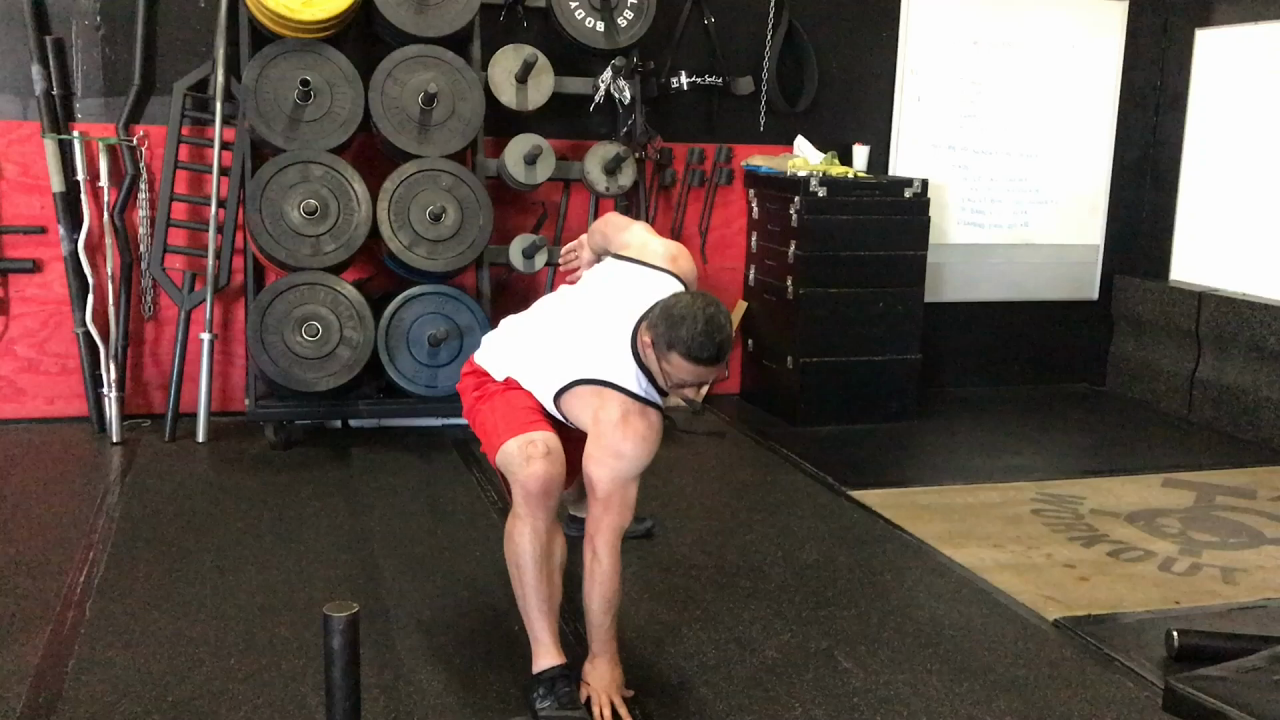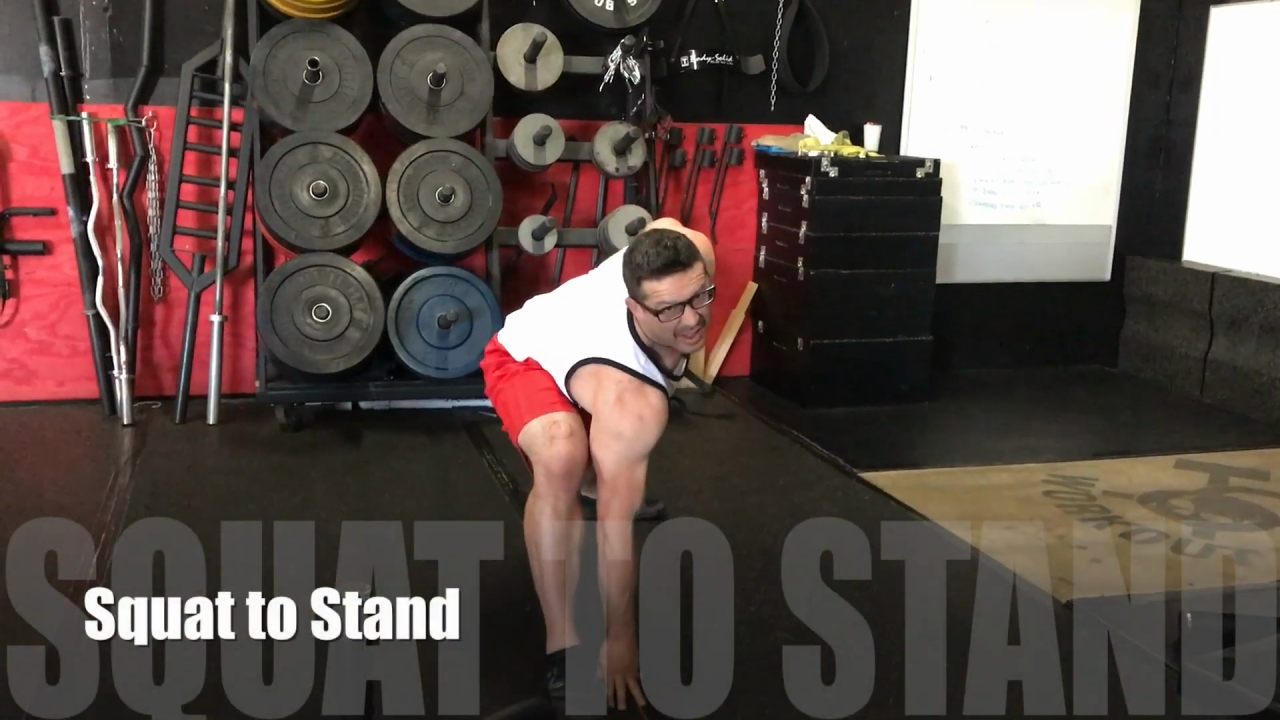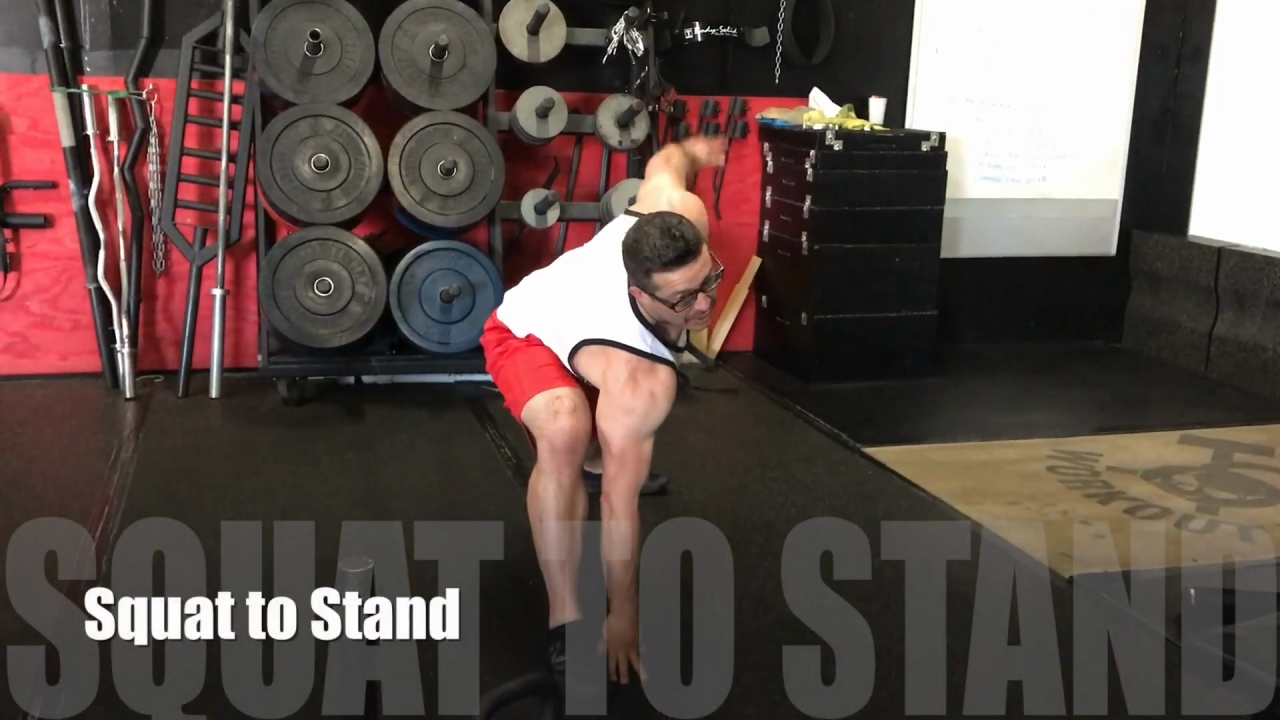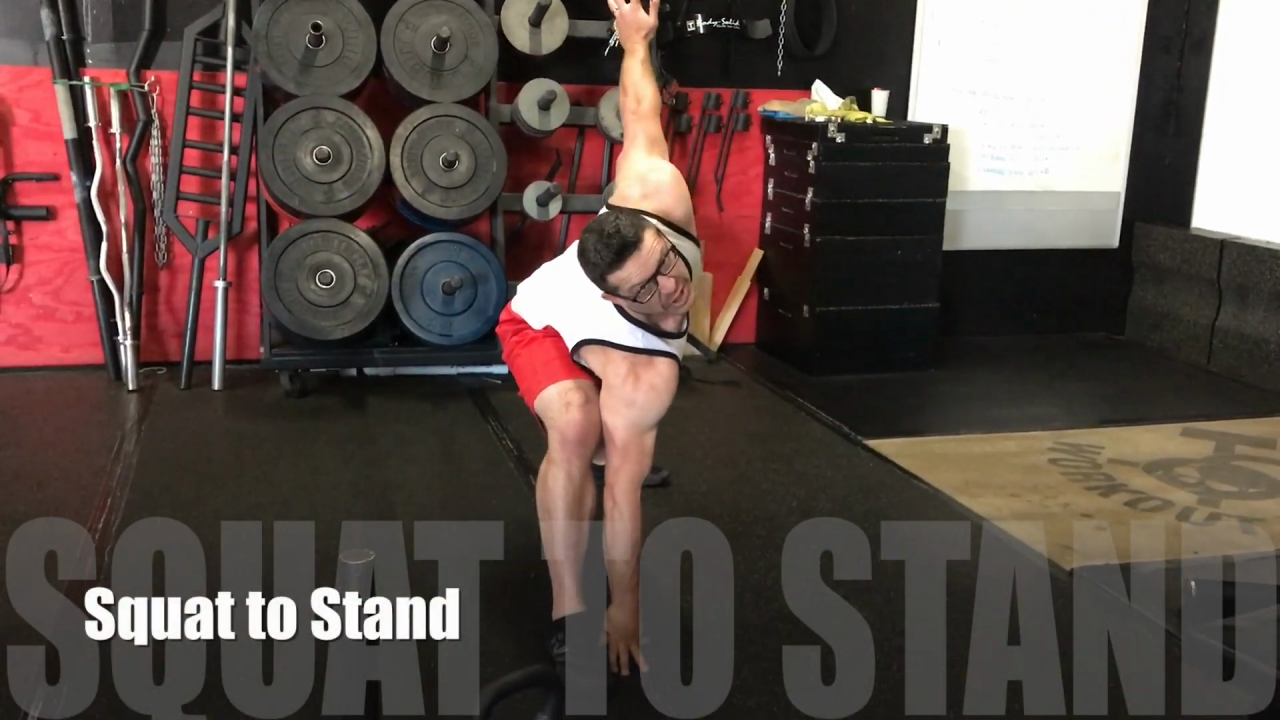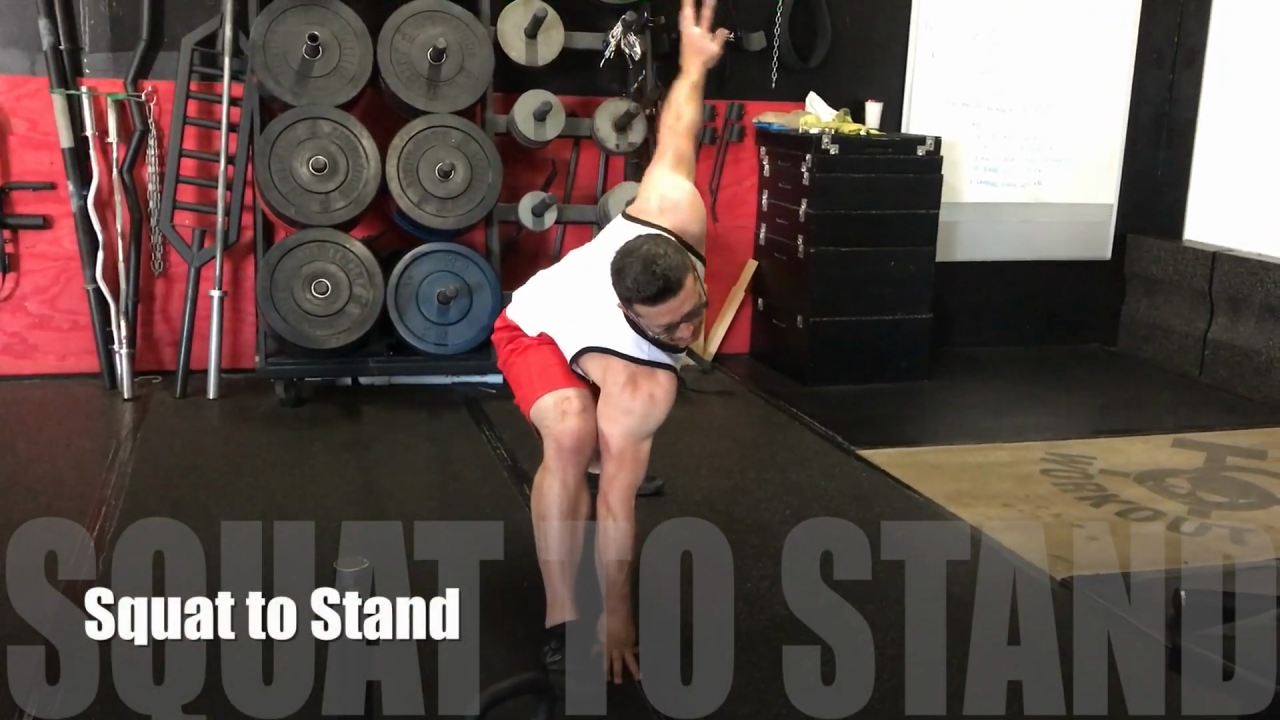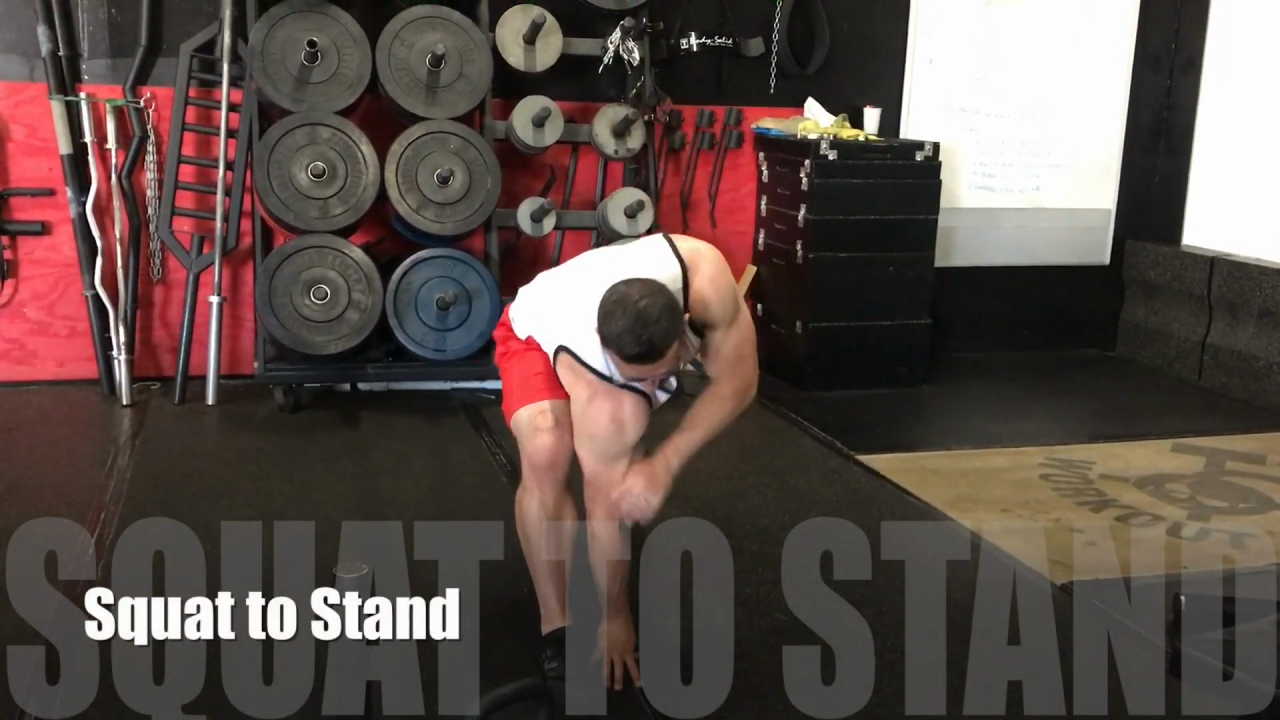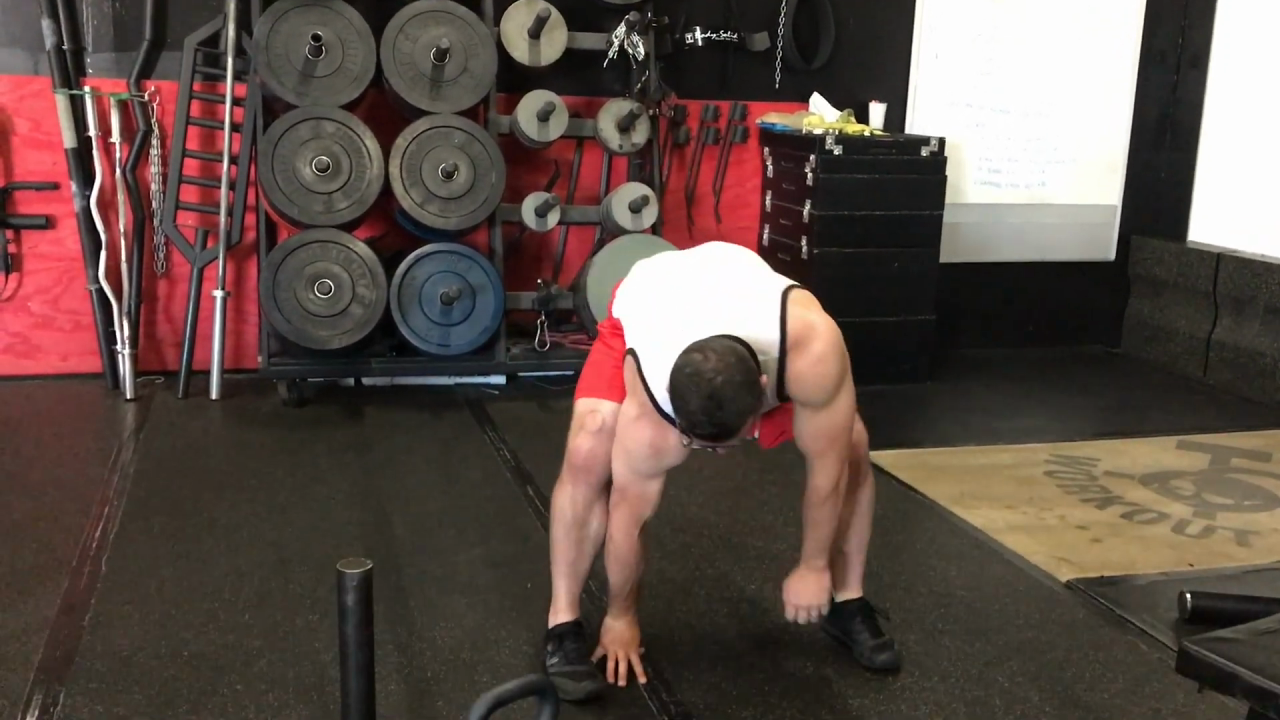
dt=0.7s
person 1, frame 1
left shoulder: (670, 260)
right shoulder: (626, 419)
left elbow: (614, 222)
right elbow: (602, 540)
left wrist: (591, 243)
right wrist: (603, 659)
left hip: (554, 346)
right hip: (503, 375)
right knee: (539, 477)
left ankle: (577, 485)
right ankle: (549, 667)
person 1, frame 2
left shoulder: (692, 253)
right shoulder: (628, 398)
left elbow: (663, 226)
right elbow: (615, 525)
right wrist: (621, 642)
left hip: (572, 326)
right hip: (526, 357)
right knee: (562, 460)
left ankle: (599, 476)
right ankle: (563, 647)
person 1, frame 3
left shoulder: (682, 218)
right shoulder: (633, 370)
left elbow: (665, 163)
right elbow: (619, 507)
left wrist: (687, 153)
right wrist: (622, 621)
left hip: (561, 303)
right hip: (523, 333)
right knee: (569, 444)
left ankle: (606, 448)
right ankle: (565, 621)
person 1, frame 4
left shoulder: (657, 196)
right shoulder: (643, 371)
left elbow: (640, 115)
right elbow: (622, 490)
right wrist: (625, 612)
left hip: (564, 292)
right hip: (541, 324)
left knee: (625, 433)
right knee: (578, 429)
left ankle: (610, 434)
right ankle: (569, 613)
person 1, frame 5
left shoulder: (671, 223)
right shoulder: (640, 380)
left elbow: (676, 140)
right elbow: (616, 502)
left wrist: (692, 62)
right wrist: (617, 619)
left hip: (570, 300)
right hip: (528, 331)
right knee: (570, 439)
right ankle: (562, 620)
person 1, frame 6
left shoulder: (704, 274)
right shoulder: (602, 397)
left elbow: (737, 377)
right elbow: (603, 508)
left wrist: (665, 464)
right wrist: (615, 620)
right hip: (535, 334)
right knee: (547, 454)
right ankle: (556, 626)
person 1, frame 7
left shoulder: (813, 348)
right shoulder: (650, 406)
left elbow: (828, 468)
right elbow: (628, 515)
left wrist: (814, 569)
right wrist: (621, 616)
left knee: (848, 448)
right knee: (588, 455)
left ankle: (849, 601)
right ankle: (563, 623)
